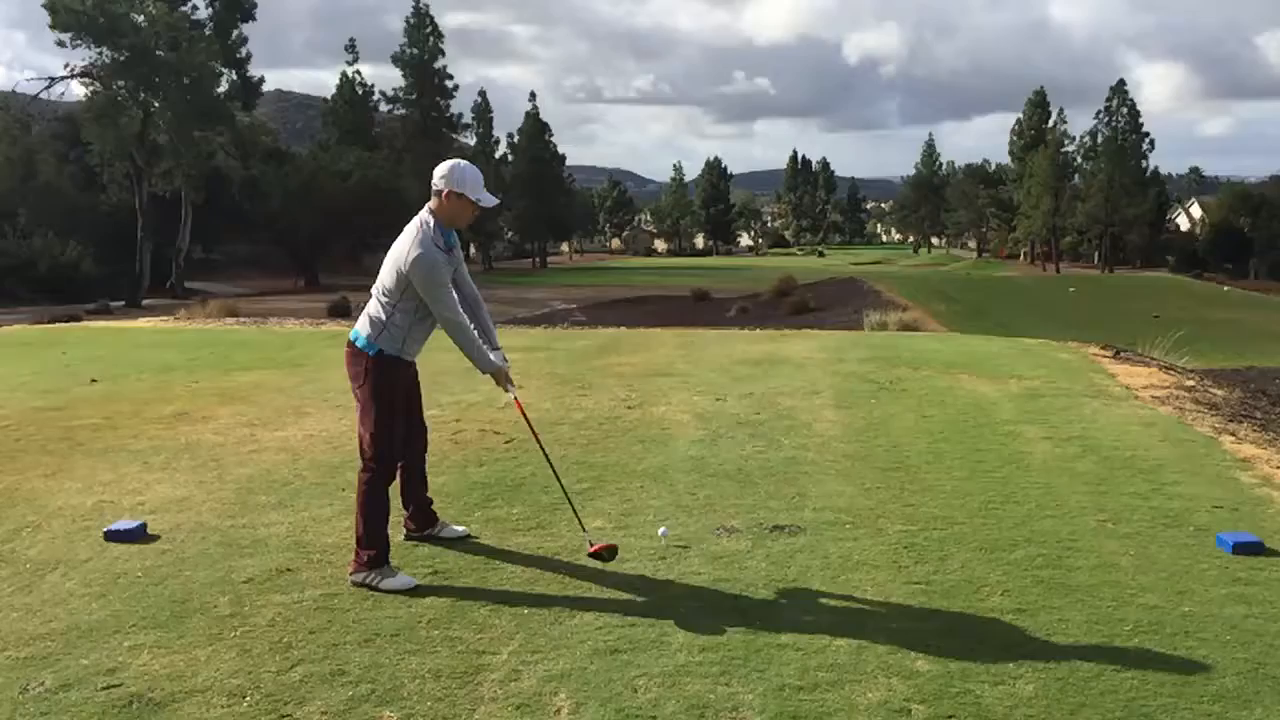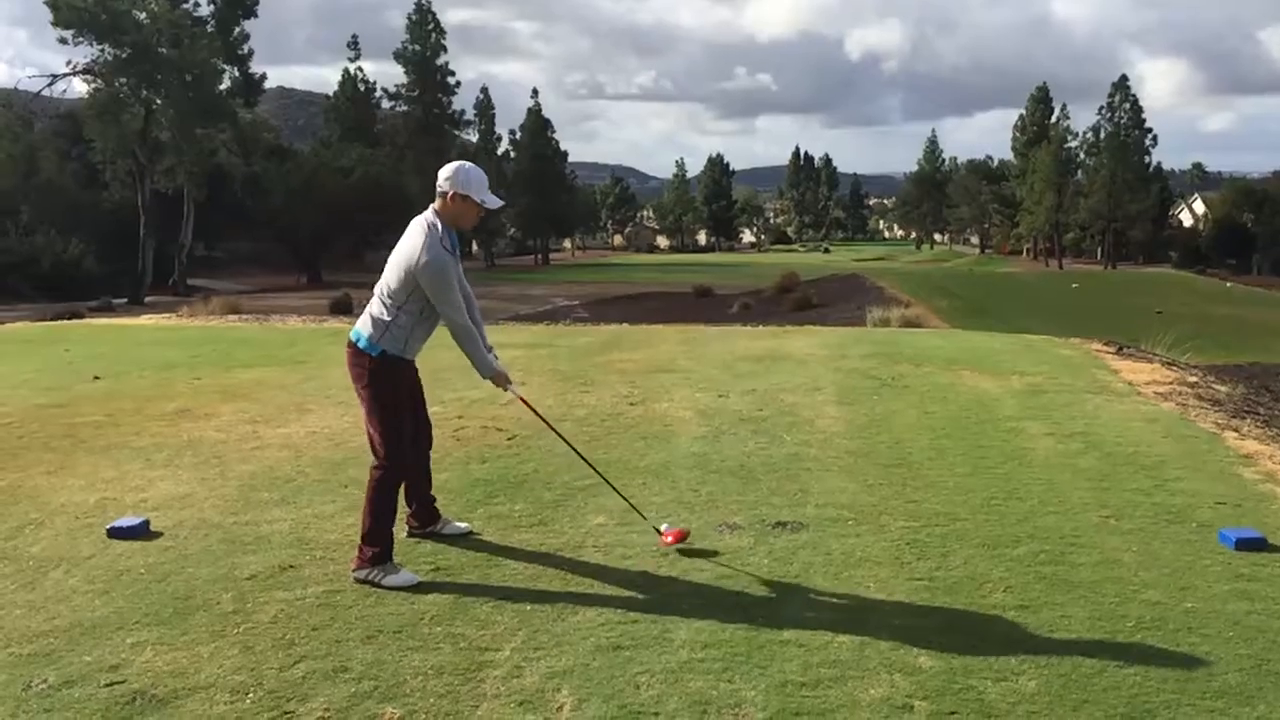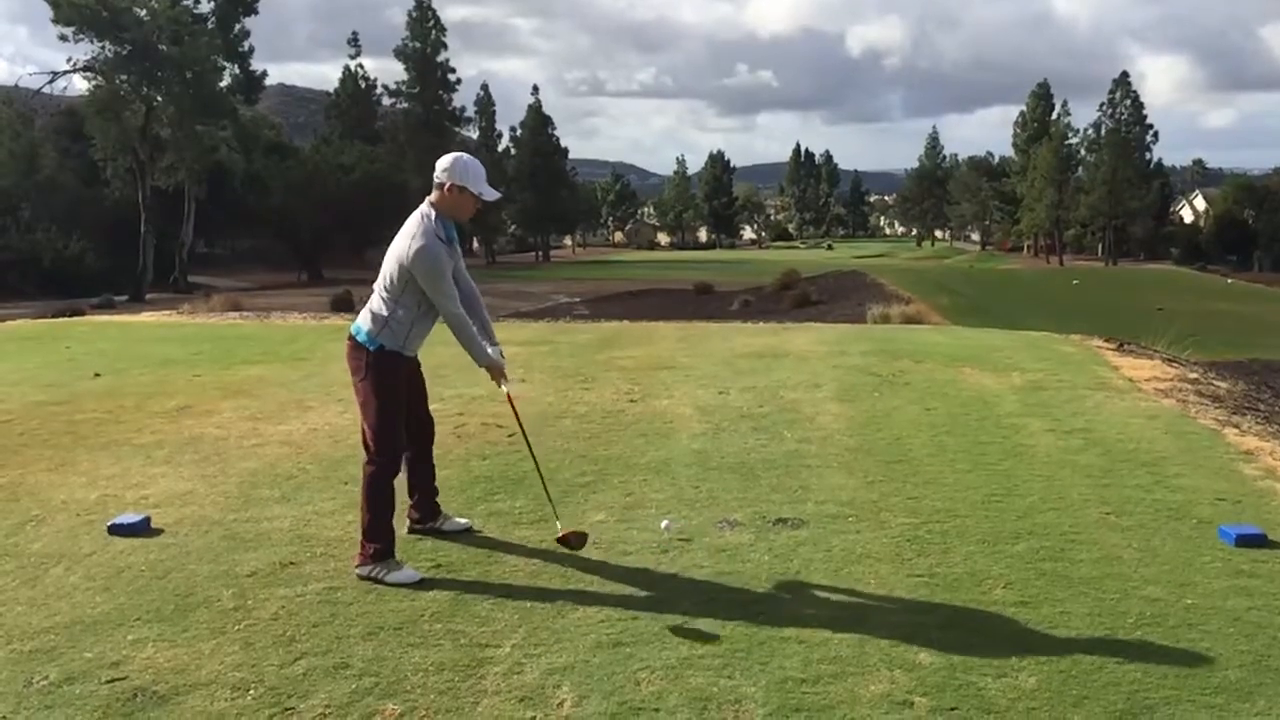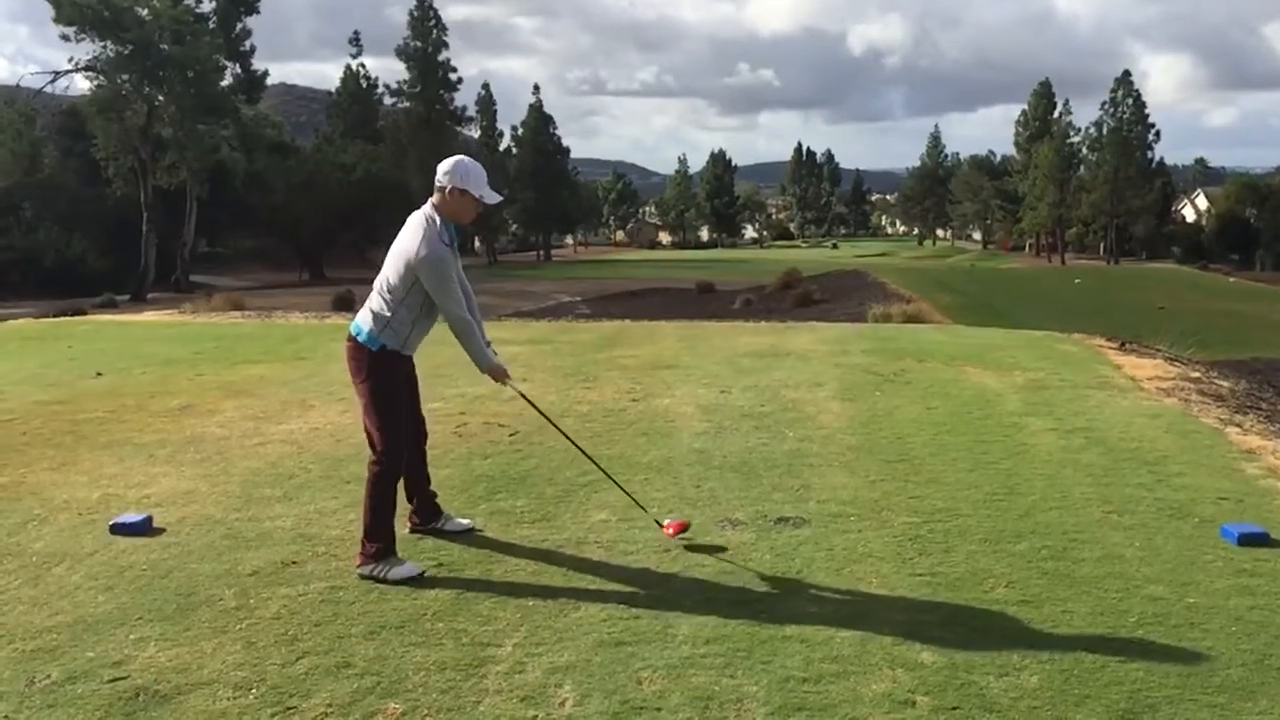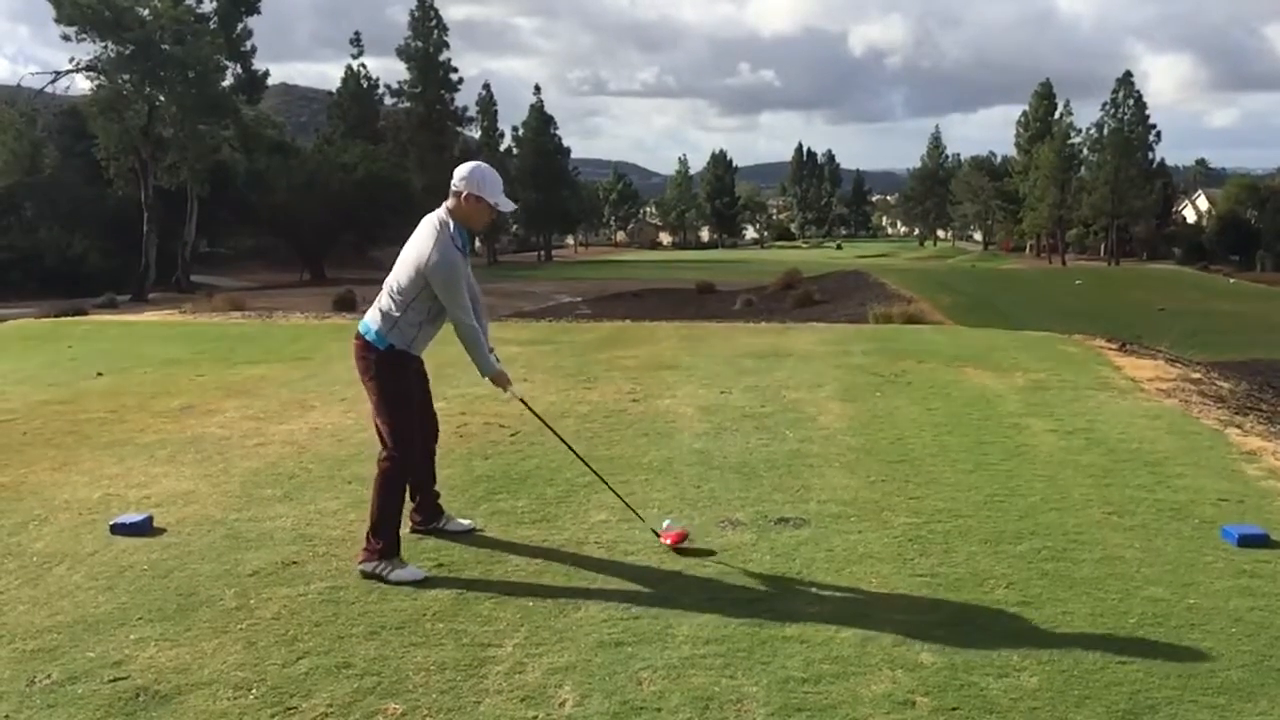
dt=0.5s
person 1, frame 1
left shoulder: (443, 235)
right shoulder: (423, 252)
left elbow: (468, 297)
right elbow: (450, 320)
left wrist: (495, 352)
right wrist: (488, 366)
left hip: (397, 356)
right hip: (375, 357)
left knee: (413, 441)
right knee: (380, 458)
left ankle: (420, 520)
right ankle: (368, 562)
person 1, frame 2
left shoulder: (437, 230)
right shoulder: (431, 253)
left elbow: (464, 297)
right elbow: (457, 320)
left wrist: (488, 353)
right wrist: (488, 369)
left hip: (395, 353)
right hip: (377, 356)
left knee: (418, 439)
right knee: (393, 455)
left ankle: (423, 517)
right ankle: (371, 559)
person 1, frame 3
left shoulder: (443, 229)
right shoulder: (424, 244)
left elbow: (466, 291)
right elbow: (451, 312)
left wrist: (492, 346)
right wrist: (483, 359)
left hip: (400, 350)
right hip: (376, 351)
left knee: (420, 433)
right knee: (385, 450)
left ankle: (424, 513)
right ankle: (374, 556)
person 1, frame 4
left shoulder: (436, 226)
right shoulder: (429, 247)
left elbow: (462, 293)
right elbow: (455, 314)
left wrist: (486, 348)
right wrist: (486, 363)
left hip: (393, 348)
right hip: (375, 351)
left knee: (413, 435)
right knee: (390, 450)
left ankle: (425, 514)
right ankle: (375, 555)
person 1, frame 5
left shoulder: (446, 227)
right shoulder: (442, 252)
left elbow: (472, 294)
right elbow: (463, 320)
left wrist: (490, 354)
right wrist: (490, 369)
left hip: (401, 348)
right hip: (383, 351)
left knee: (425, 432)
right knee: (401, 448)
left ankle: (427, 513)
right ankle: (378, 553)
